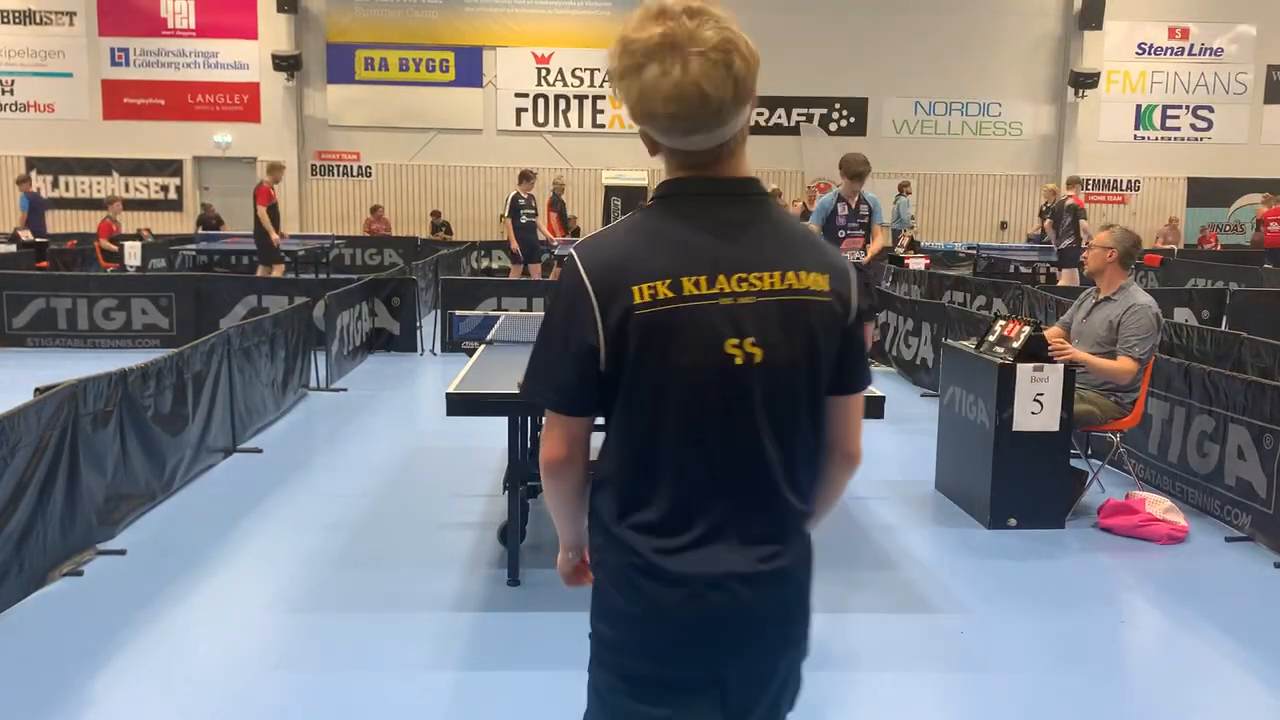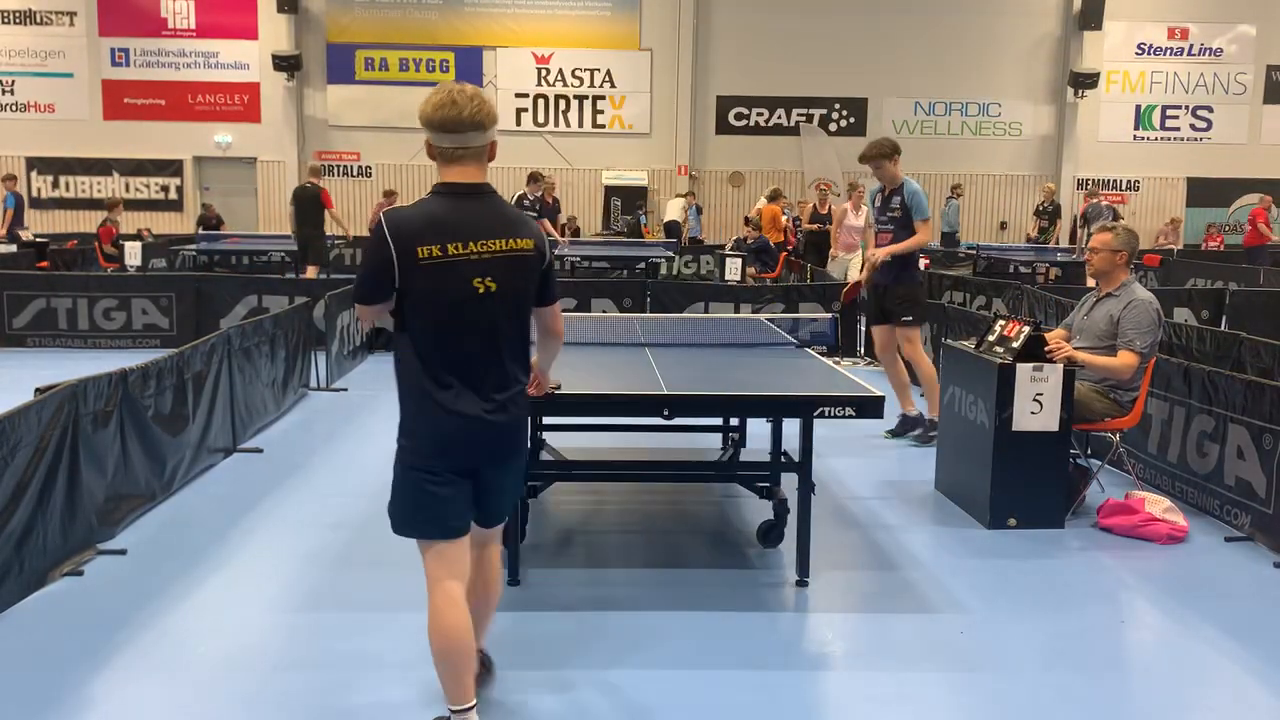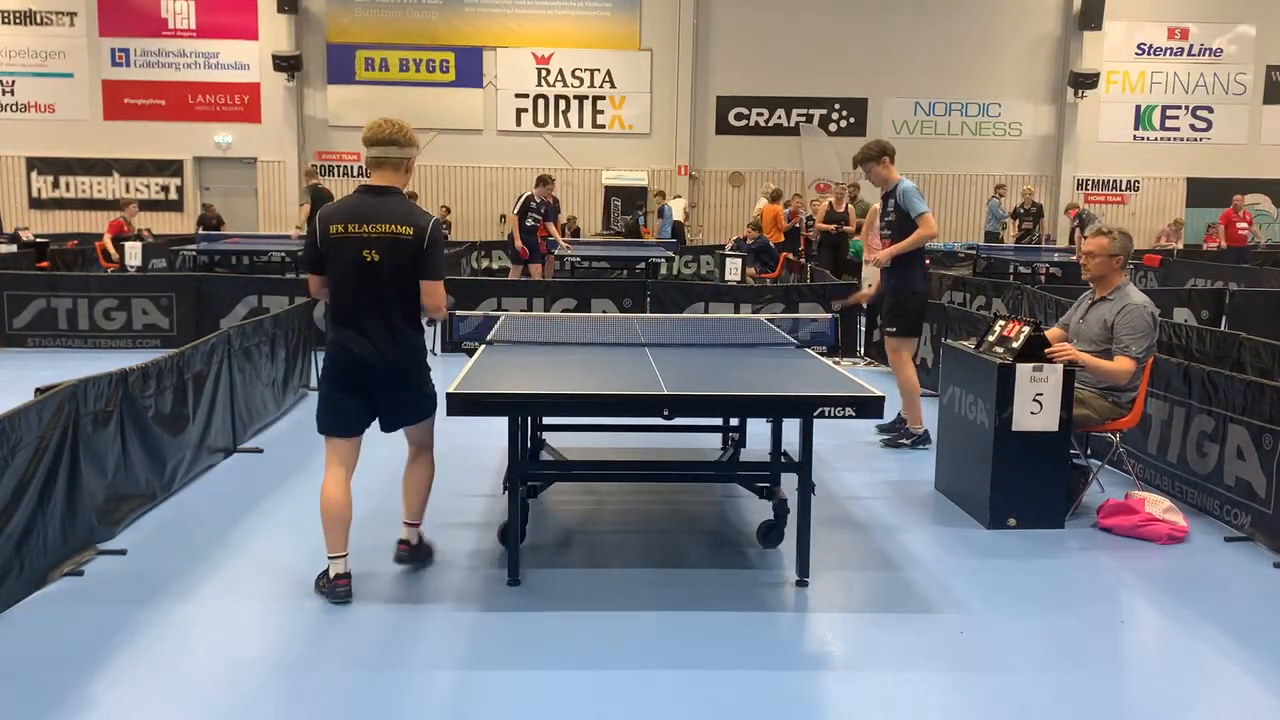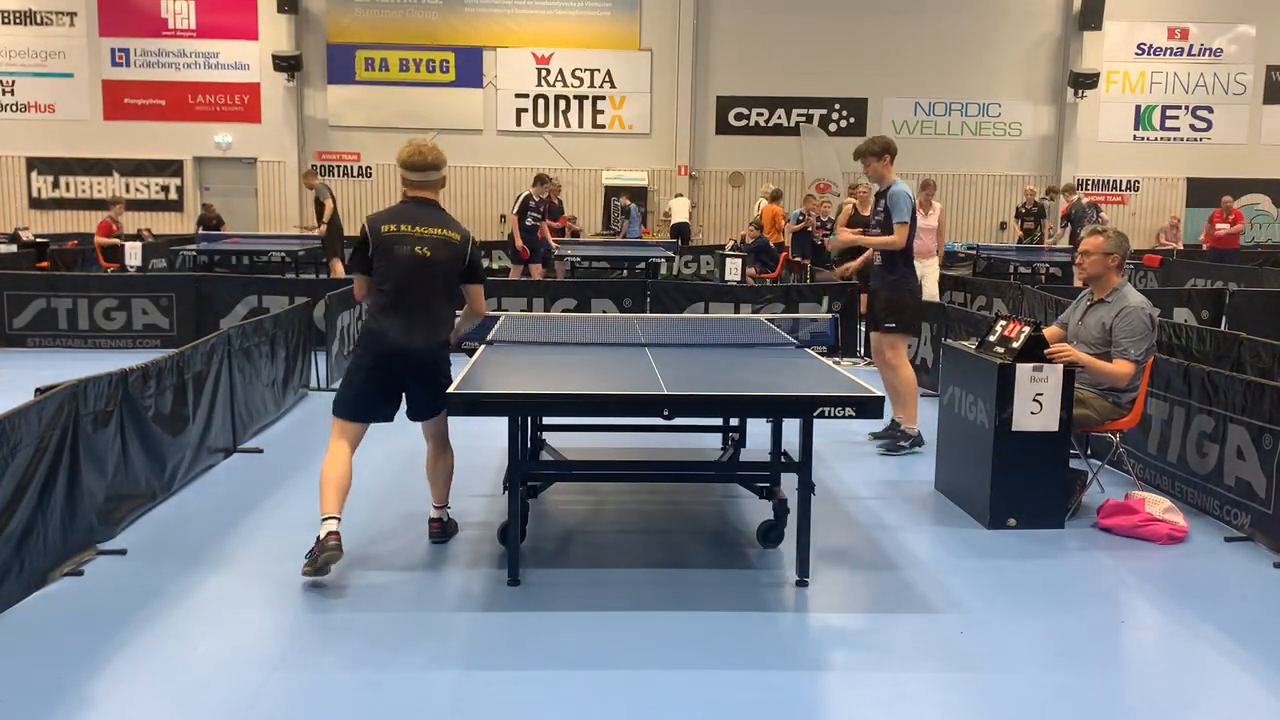
dt=1s
person 1, frame 1
left shoulder: (600, 265)
right shoulder: (826, 268)
left elbow: (559, 453)
right elbow: (845, 450)
left wrist: (574, 540)
left hip: (649, 593)
right hip: (777, 591)
person 1, frame 2
left shoulder: (398, 227)
right shoulder: (529, 232)
left elbow: (369, 312)
right elbow: (553, 329)
right wrist: (538, 372)
left hip: (434, 428)
right hip: (505, 423)
left knee: (446, 574)
right knee: (487, 541)
right ankle: (474, 655)
person 1, frame 3
left shoulder: (328, 218)
right shoulder: (423, 224)
left elbow: (317, 289)
right elbow: (434, 304)
right wrist: (437, 310)
left hip: (345, 359)
right hip: (402, 360)
left knee: (339, 466)
right knee: (421, 445)
left ankle: (337, 571)
right ankle: (411, 539)
person 1, frame 4
left shoulder: (376, 225)
right shoulder: (460, 236)
left elbow: (361, 292)
right elbow: (477, 308)
right wrist: (455, 329)
left hip: (378, 347)
right hip: (430, 352)
left knee: (342, 439)
right knee: (437, 436)
left ankle: (329, 532)
right ankle: (439, 518)
person 2, frame 1
left shoulder: (871, 201)
right shoulder: (826, 203)
left elbow: (878, 237)
left wrist: (872, 250)
left hip: (863, 276)
left knee: (865, 340)
person 2, frame 2
left shoulder: (912, 191)
right shoulder: (876, 195)
left elbow: (924, 236)
left wrist: (887, 252)
right wrist: (866, 270)
left hip: (905, 281)
right hip: (881, 283)
left knee: (912, 350)
right knee: (884, 352)
left ankle: (937, 418)
right ankle: (910, 414)
person 2, frame 3
left shoulder: (907, 190)
right shoulder: (887, 197)
left elbow: (930, 230)
left wrist: (890, 251)
right wrist: (875, 286)
left hip: (908, 288)
right hip: (894, 287)
left knee: (900, 358)
right knee: (896, 357)
left ankle: (917, 430)
right ankle: (907, 417)
person 2, frame 4
left shoulder: (899, 192)
right shoulder: (881, 194)
left elbow: (899, 240)
left wrist: (855, 239)
right wrist: (858, 262)
left hip: (899, 286)
right hip: (881, 285)
left knee: (896, 355)
right knee: (880, 356)
left ankle: (911, 431)
right ankle: (899, 421)
person 3, frame 1
left shoulder: (1139, 308)
right shoulder: (1088, 296)
left elbow: (1125, 373)
right elbow: (1055, 335)
left wrist: (1080, 357)
left hip: (1107, 399)
person 3, frame 2
left shoulder: (1139, 304)
right shoulder: (1091, 298)
left elbow: (1125, 368)
right elbow: (1059, 336)
left wrist: (1079, 357)
left hip: (1108, 396)
person 3, frame 3
left shoulder: (1134, 308)
right shoulder: (1087, 298)
left elbow: (1122, 374)
right elbow: (1054, 336)
left wrist: (1081, 358)
left hip: (1105, 399)
right hip: (1071, 385)
person 3, frame 4
left shoulder: (1132, 309)
right shoulder: (1085, 297)
left elbow: (1122, 375)
right elbow: (1051, 335)
left wrist: (1080, 358)
left hip: (1106, 399)
right hip: (1071, 386)
